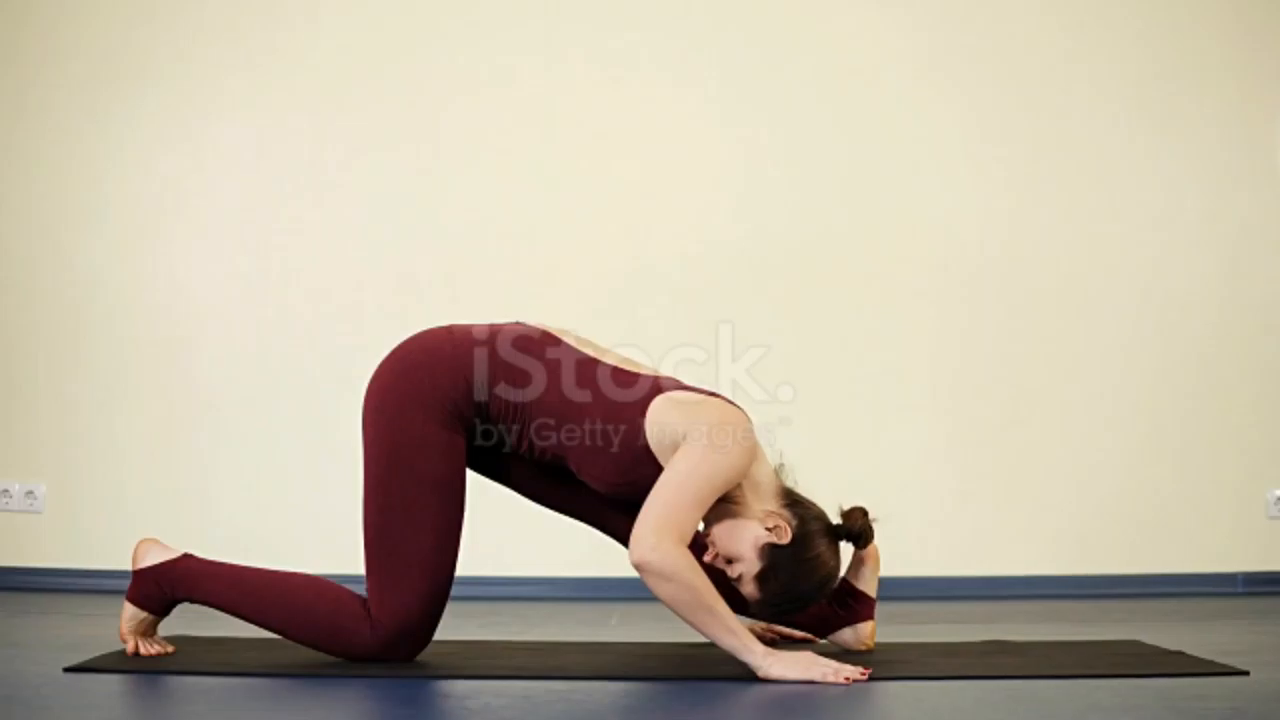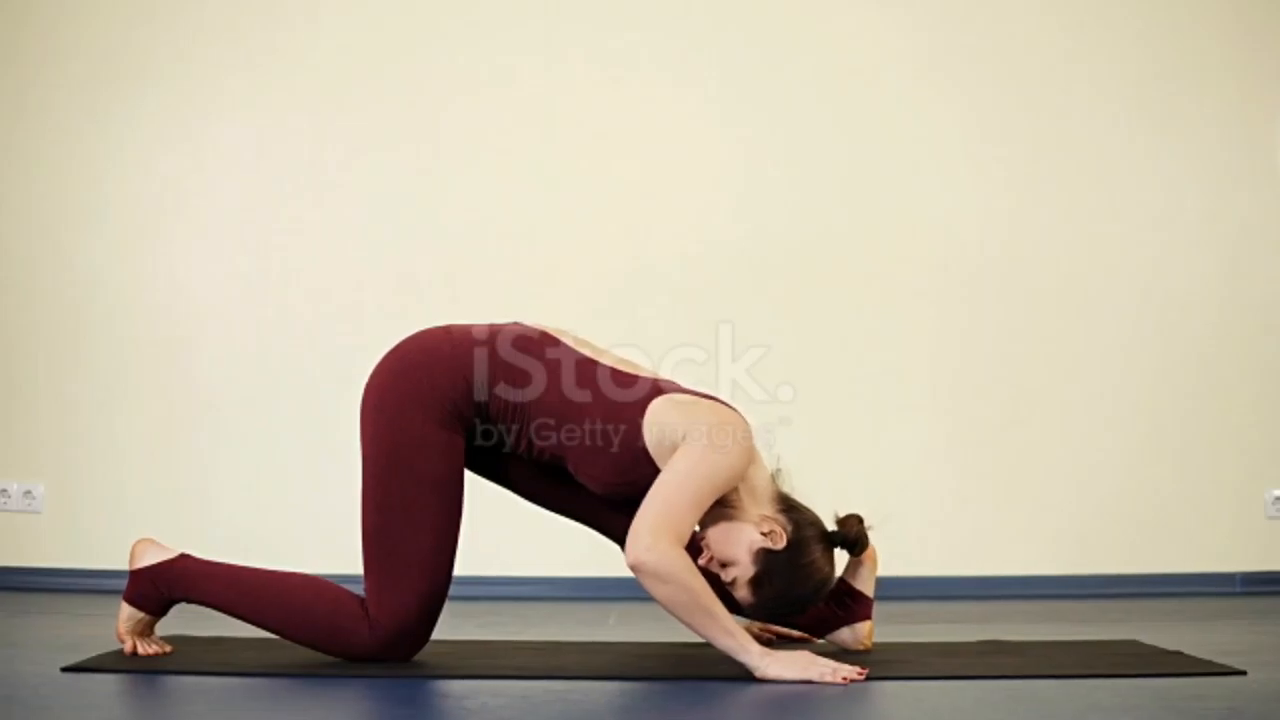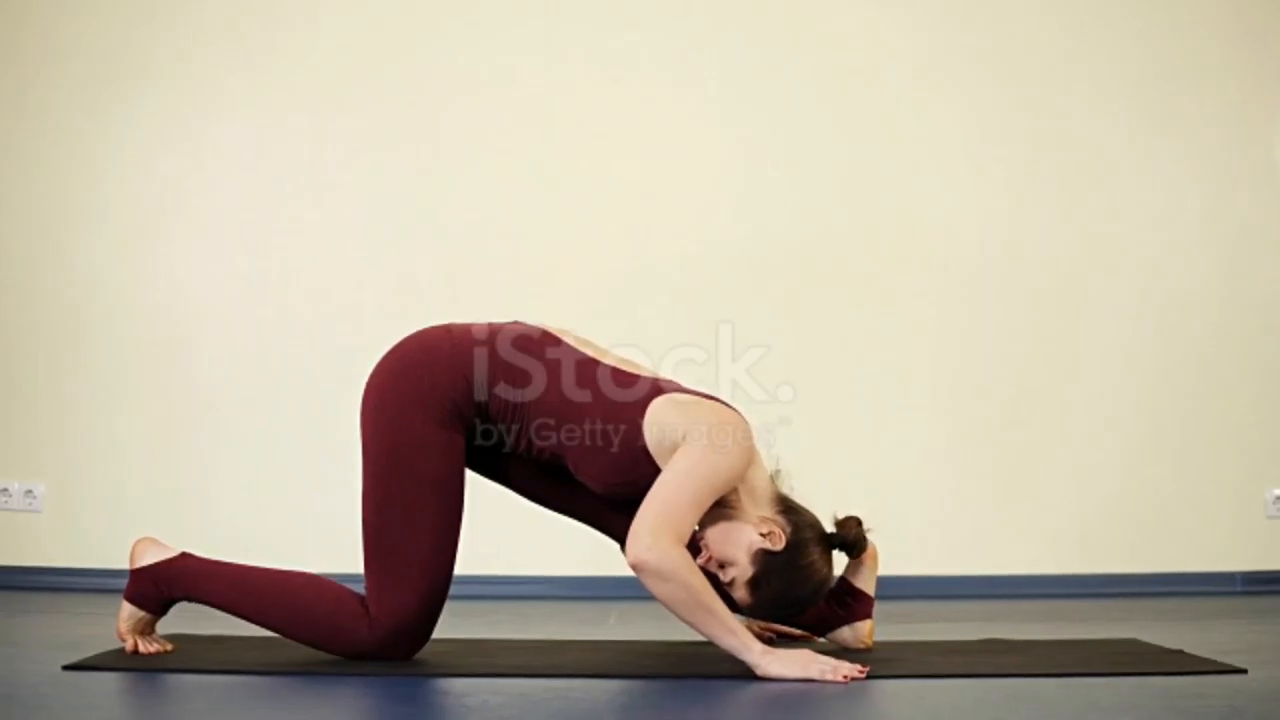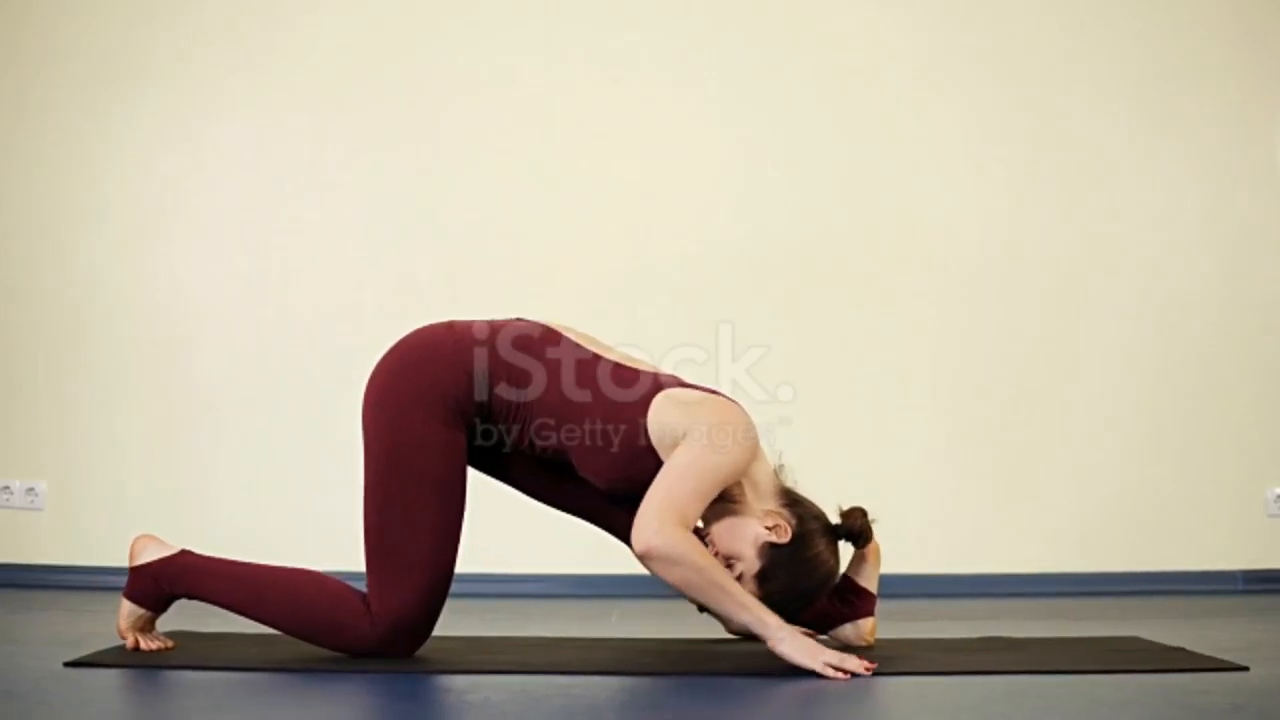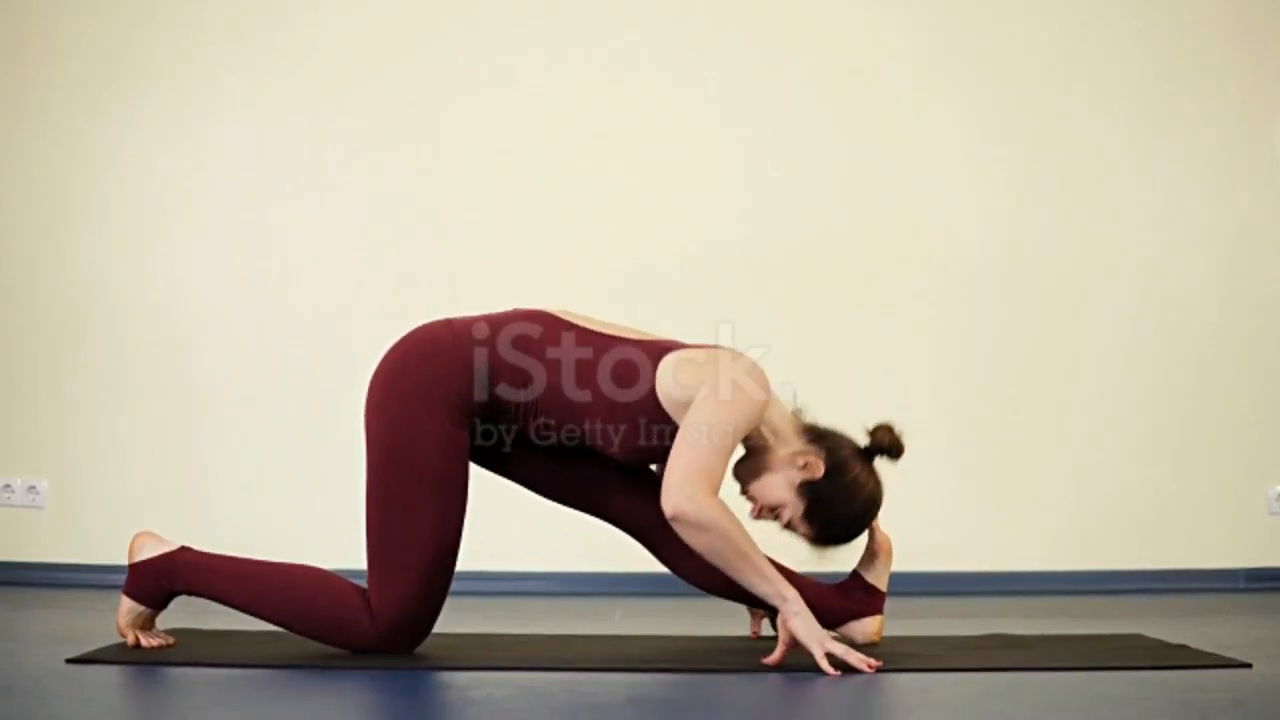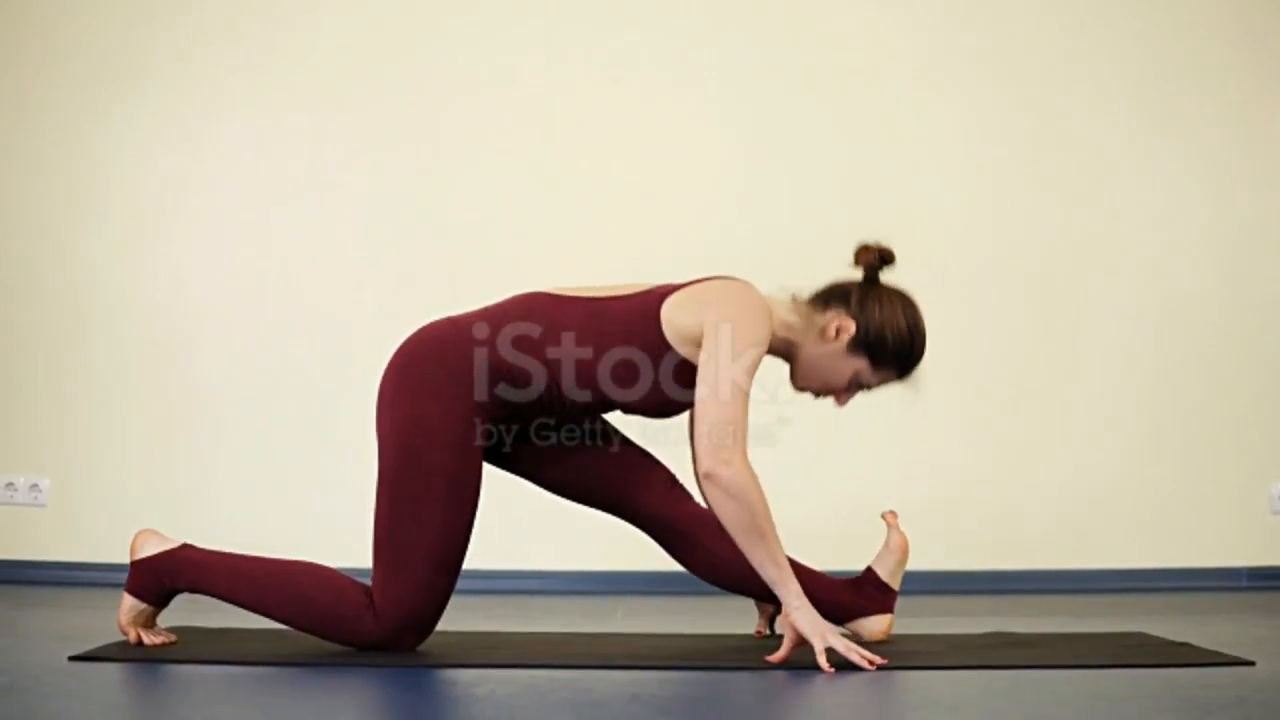
dt=0.3s
person 1, frame 1
left shoulder: (709, 458)
right shoulder: (727, 443)
left elbow: (665, 545)
right elbow: (653, 553)
right wrist: (759, 654)
left hip: (482, 395)
right hip: (431, 386)
right knee: (391, 633)
right ankle: (167, 574)
person 1, frame 2
left shoulder: (710, 472)
right shoulder: (725, 447)
left elbow: (665, 551)
right elbow: (648, 559)
left wrist: (737, 615)
right wrist: (756, 653)
left hip: (480, 395)
right hip: (429, 385)
right knee: (390, 634)
right ankle: (165, 574)
person 1, frame 3
left shoulder: (702, 464)
right shoulder: (724, 447)
left elbow: (654, 543)
right elbow: (649, 556)
right wrist: (757, 653)
left hip: (478, 394)
right hip: (429, 384)
right knee: (389, 632)
right ankle: (164, 573)
person 1, frame 4
left shoulder: (726, 467)
right shoulder: (729, 440)
left elbow: (664, 537)
right elbow: (657, 543)
right wrist: (767, 624)
left hip: (482, 392)
right hip: (429, 382)
right knee: (392, 629)
right ankle: (164, 571)
person 1, frame 5
left shoulder: (732, 407)
right shoulder: (742, 393)
left elbow: (674, 511)
right elbow: (690, 507)
left wrist: (788, 596)
right wrist: (788, 598)
left hip: (490, 392)
right hip: (432, 385)
right knee: (390, 627)
right ankle: (165, 568)
person 1, frame 6
left shoulder: (735, 324)
right shoulder: (745, 318)
left elbow: (711, 473)
right elbow: (722, 468)
left wrist: (764, 577)
right wrist: (793, 597)
left hip: (503, 393)
right hip: (443, 385)
right knee: (394, 622)
right ankle: (169, 565)
